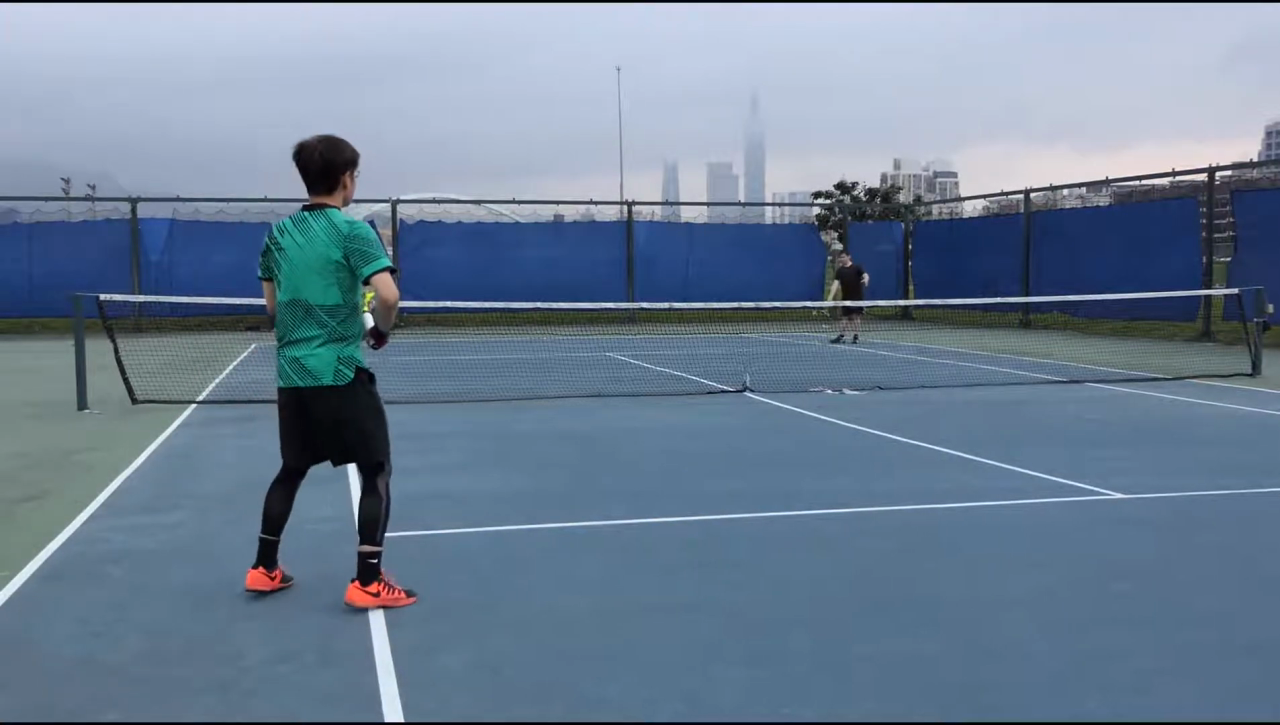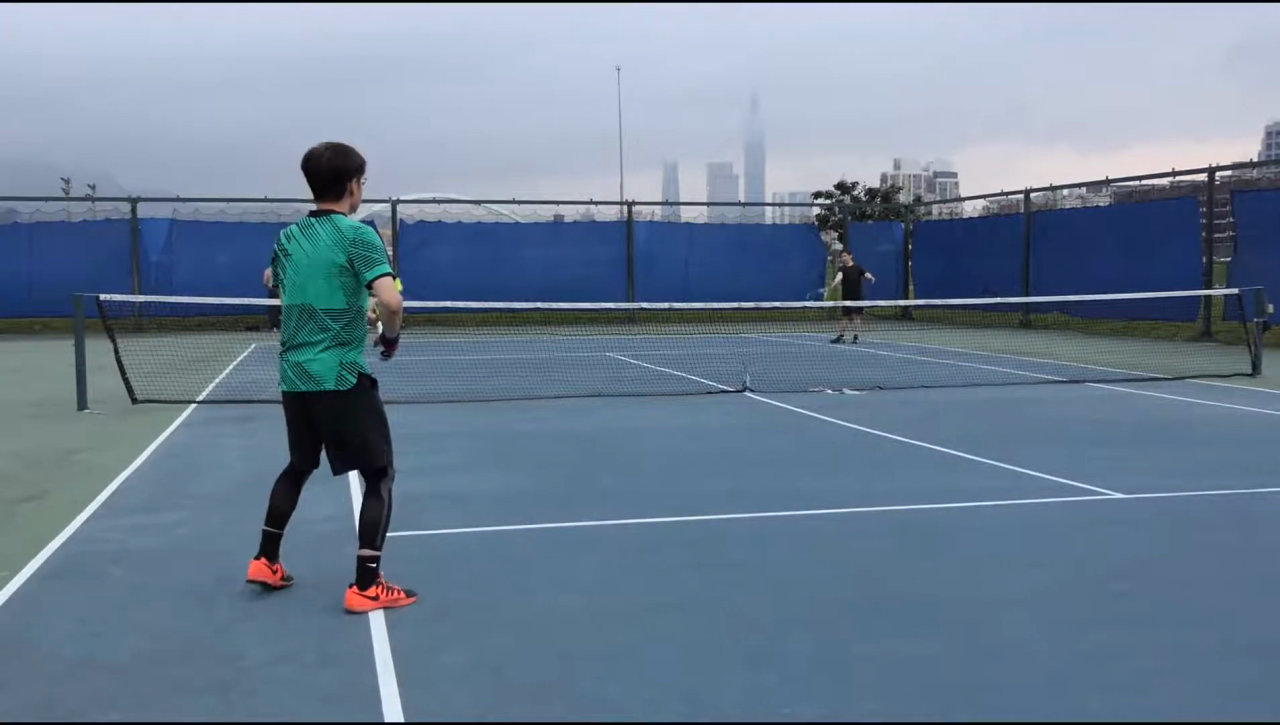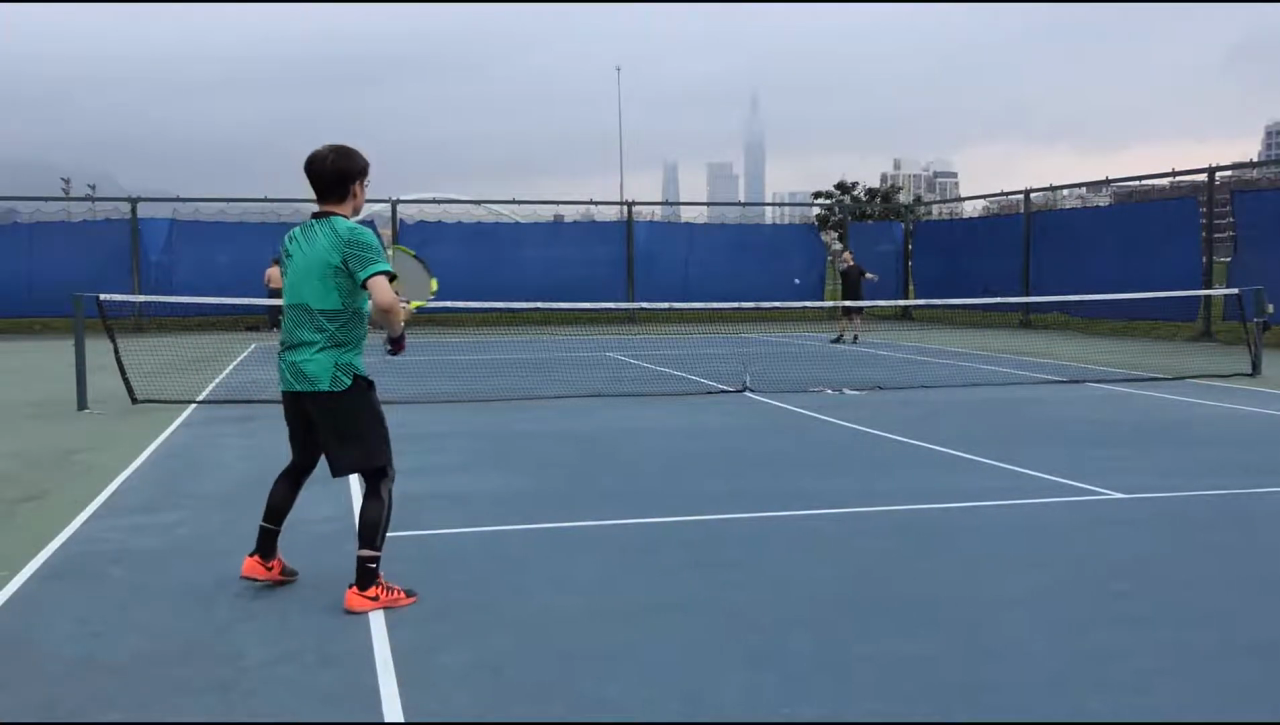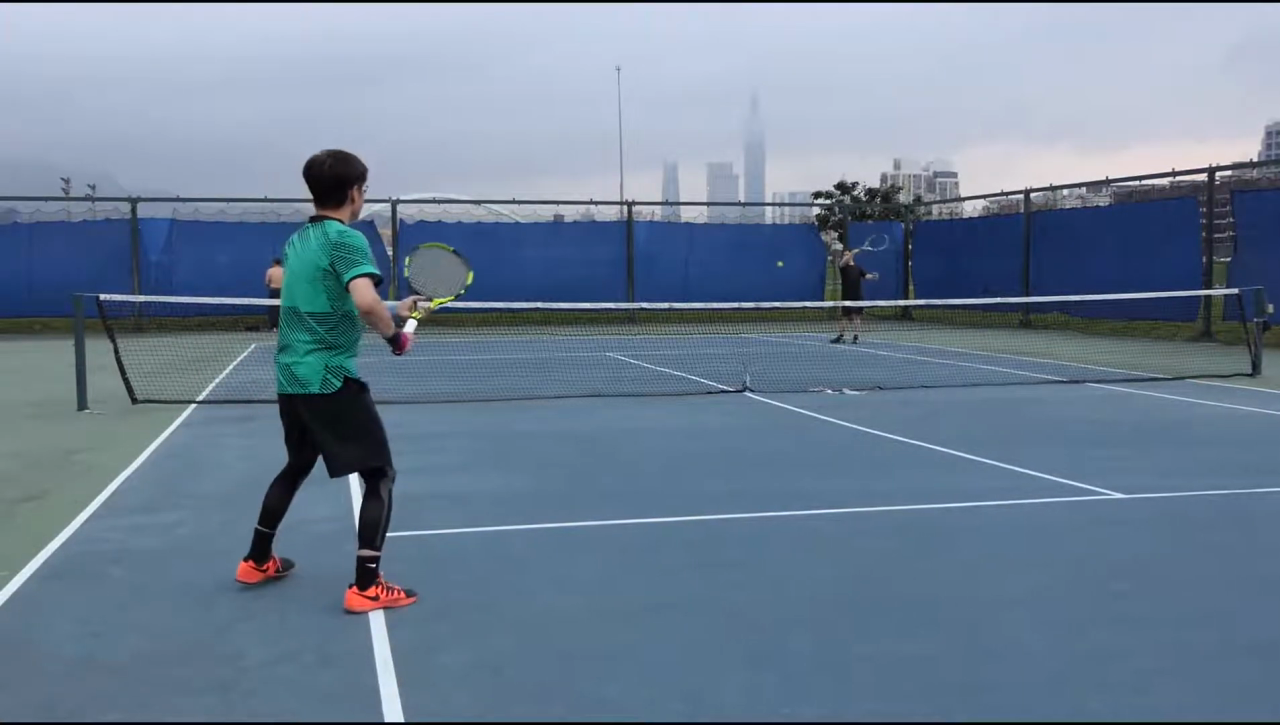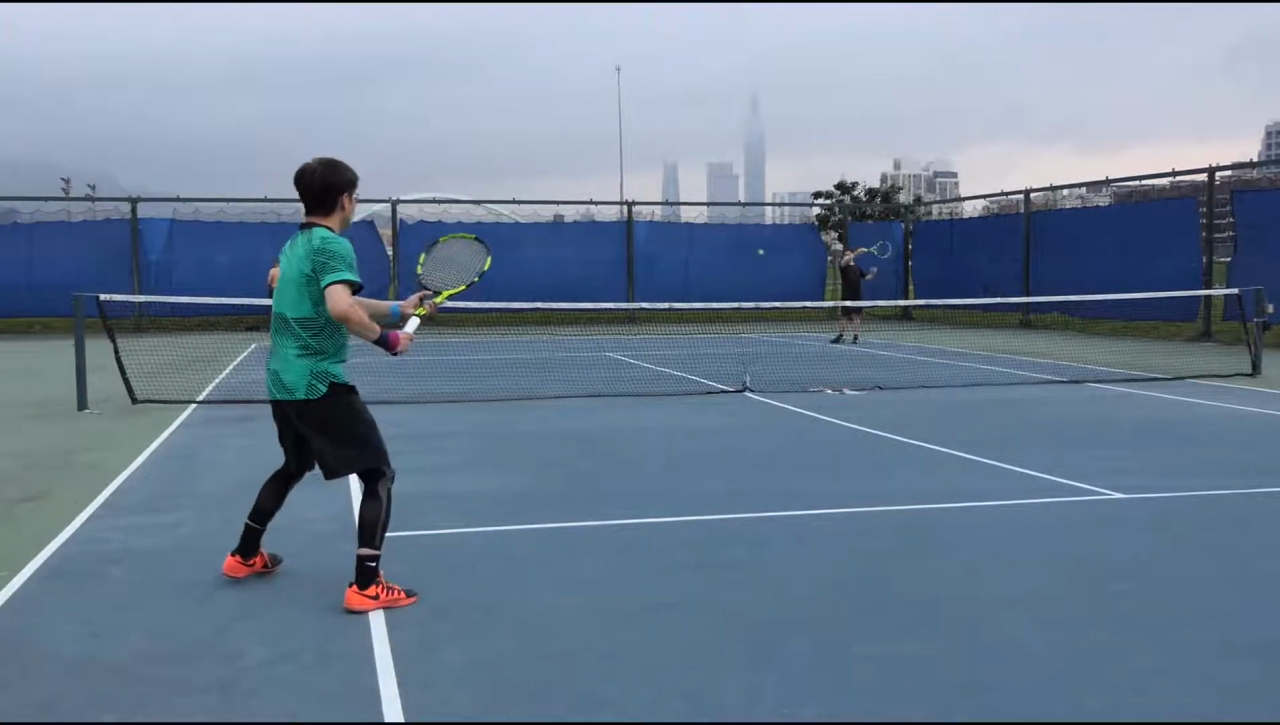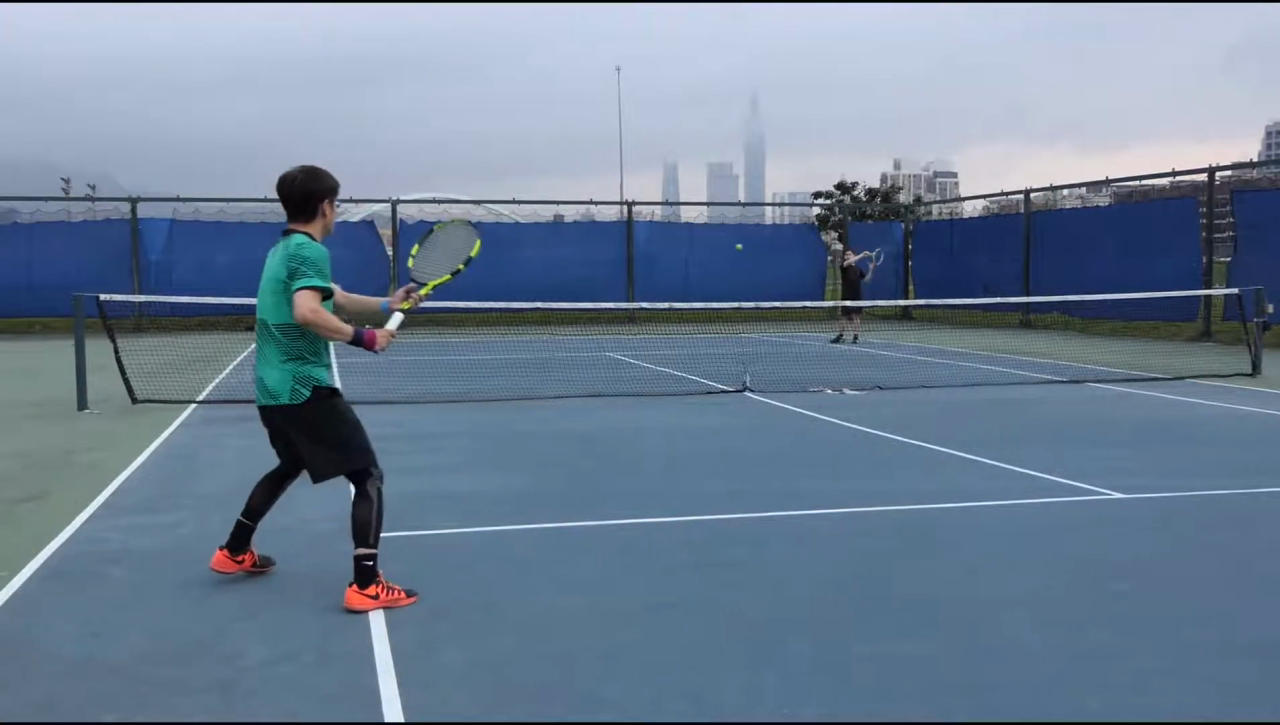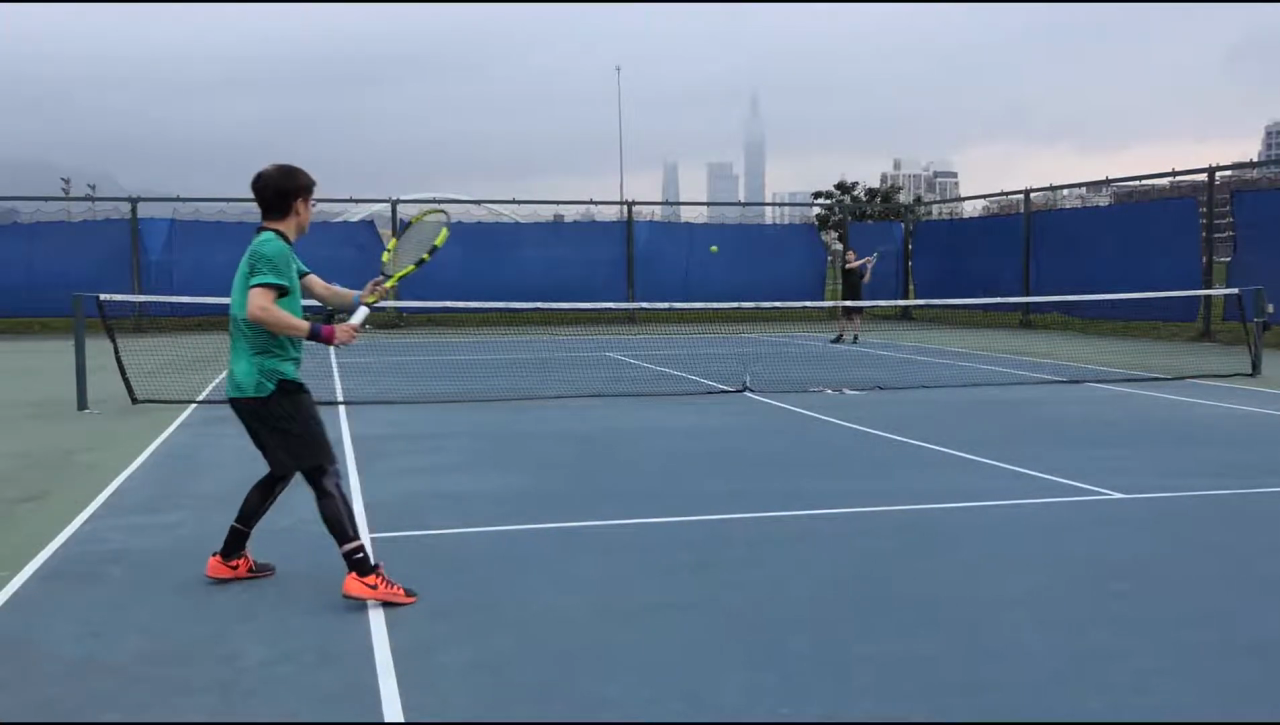
dt=0.1s
person 1, frame 1
left shoulder: (278, 232)
right shoulder: (353, 231)
left elbow: (272, 302)
right elbow: (388, 296)
right wrist: (381, 331)
left hip: (291, 373)
right hip: (340, 373)
left knee: (293, 468)
right knee: (376, 471)
left ankle: (265, 568)
right ankle: (368, 582)
person 1, frame 2
left shoulder: (287, 238)
right shoulder: (358, 236)
right elbow: (391, 301)
right wrist: (389, 337)
left hip: (295, 377)
right hip: (343, 377)
left knee: (298, 465)
right knee: (379, 475)
left ankle: (266, 560)
right ankle: (366, 585)
person 1, frame 3
left shoulder: (293, 239)
right shoulder: (355, 236)
right elbow: (385, 300)
left wrist: (357, 315)
right wrist: (396, 334)
left hip: (294, 377)
right hip: (339, 378)
left knee: (300, 464)
right knee: (379, 475)
left ankle: (263, 557)
right ankle: (367, 586)
person 1, frame 4
left shoulder: (298, 241)
right shoulder: (346, 239)
right elbow: (363, 301)
left wrist: (394, 310)
right wrist: (395, 335)
left hip: (291, 379)
right hip: (331, 380)
left knee: (298, 465)
right knee: (380, 473)
left ankle: (257, 560)
right ankle: (366, 586)
person 1, frame 5
left shoulder: (294, 246)
right shoulder: (333, 245)
right elbow: (340, 308)
left wrist: (397, 309)
right wrist: (385, 338)
left hip: (283, 384)
right hip: (321, 385)
left knee: (294, 465)
right knee: (378, 474)
left ankle: (245, 555)
right ankle: (366, 585)
person 1, frame 6
left shoulder: (285, 251)
right shoulder: (309, 252)
left elbow: (338, 301)
right elbow: (307, 313)
left wrist: (386, 304)
right wrist: (363, 338)
left hip: (277, 389)
right hip: (304, 389)
left knee: (290, 468)
right knee: (367, 476)
left ankle: (234, 552)
right ankle: (367, 583)
person 1, frame 7
left shoulder: (272, 250)
right shoulder: (269, 250)
left elbow: (323, 291)
right elbow: (258, 310)
left wrist: (363, 296)
right wrist: (320, 333)
left hip: (249, 385)
right hip: (270, 383)
left knee: (284, 468)
right knee: (324, 473)
left ankle: (230, 557)
right ankle: (363, 574)
